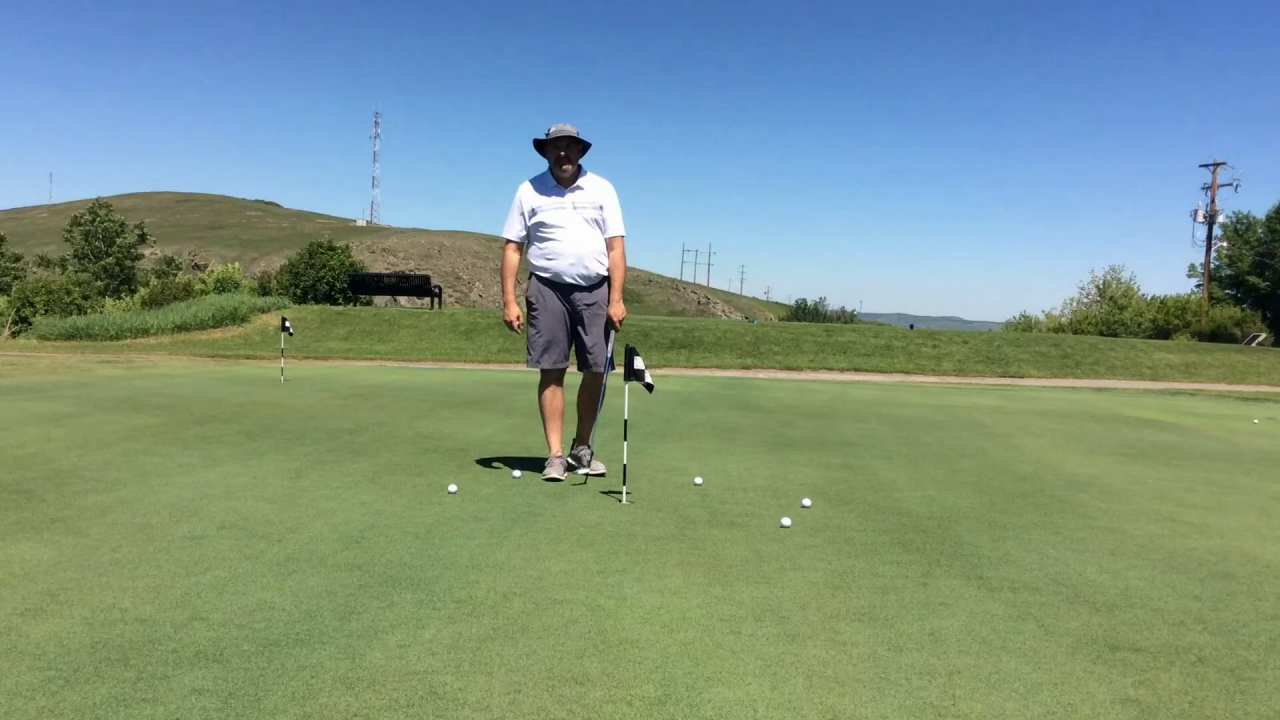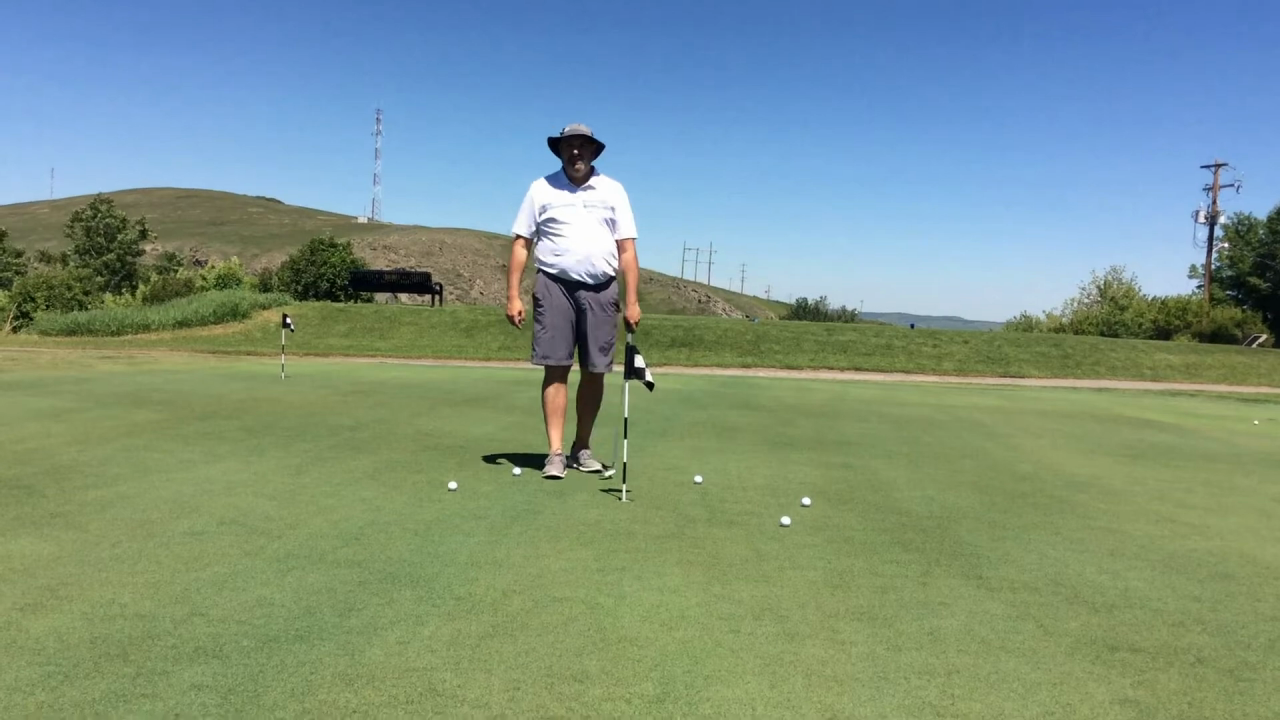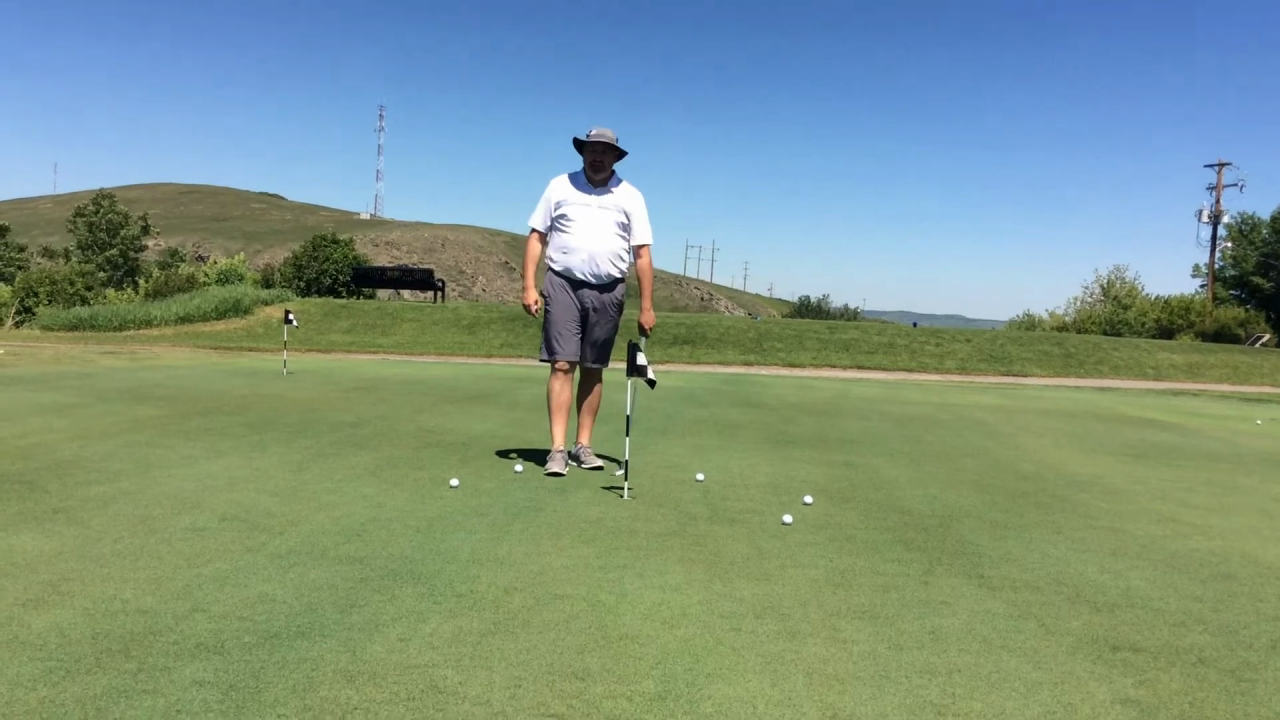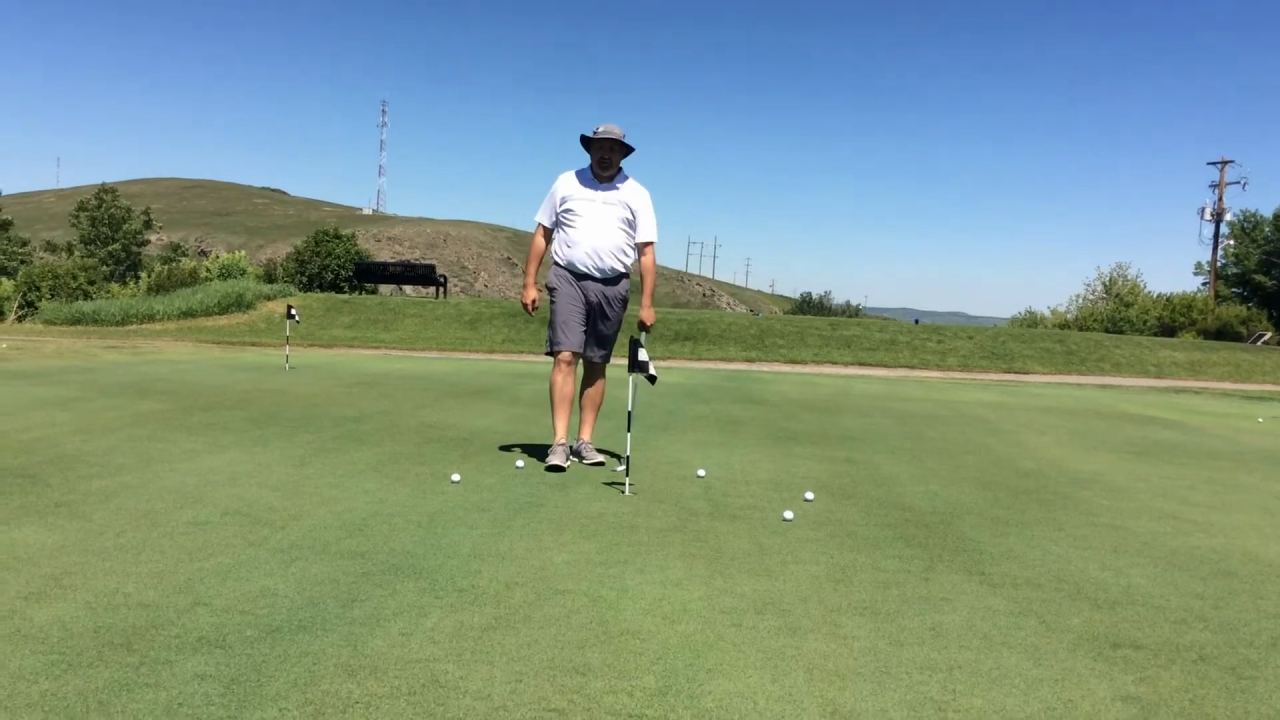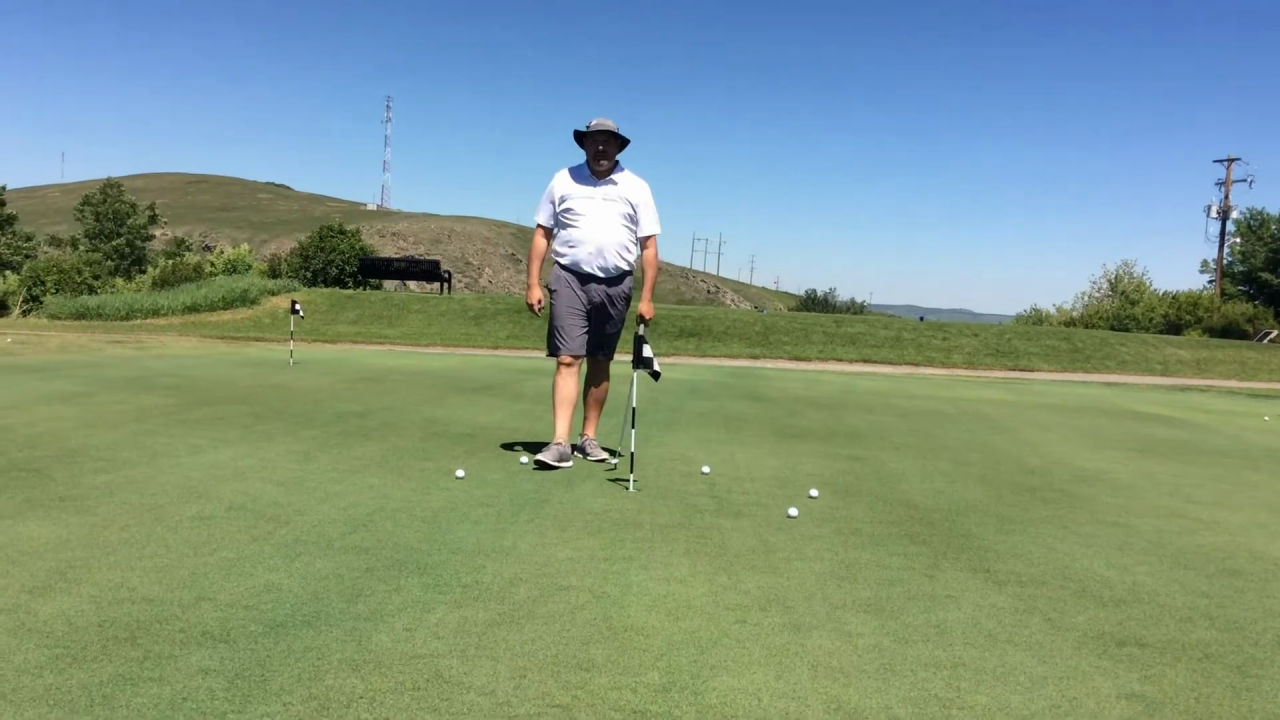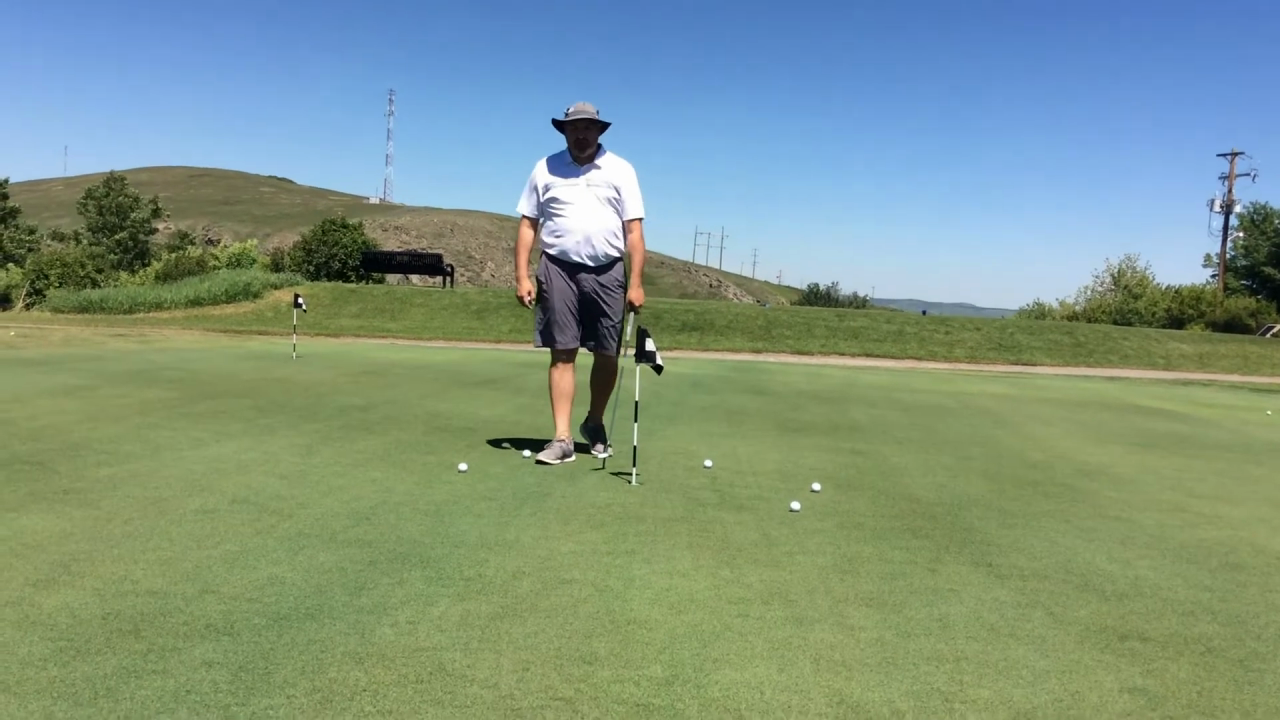
dt=0.4s
person 1, frame 1
left shoulder: (602, 189)
right shoulder: (528, 191)
left elbow: (615, 247)
right elbow: (512, 248)
left wrist: (616, 299)
right wrist: (509, 301)
left hip: (594, 291)
right hip: (548, 290)
left knee: (596, 370)
right knee: (551, 372)
left ankle: (582, 445)
right ankle: (556, 455)
person 1, frame 2
left shoulder: (613, 191)
right shoulder: (541, 189)
left elbow: (626, 248)
right elbow: (521, 244)
left wrist: (632, 300)
right wrist: (513, 296)
left hip: (601, 290)
right hip: (556, 287)
left knee: (595, 372)
right knee: (556, 370)
left ankle: (581, 447)
right ankle: (555, 452)
person 1, frame 3
left shoulder: (630, 197)
right shoulder: (559, 186)
left elbow: (642, 254)
right elbow: (536, 237)
left wrist: (646, 307)
right wrist: (529, 286)
left hip: (607, 292)
right hip: (563, 285)
left knee: (592, 370)
right knee: (562, 365)
left ankle: (582, 445)
right ankle: (558, 448)
person 1, frame 4
left shoulder: (637, 194)
right shoulder: (566, 183)
left elbow: (646, 252)
right elbow: (542, 234)
left wrist: (647, 304)
right wrist: (529, 283)
left hip: (612, 286)
right hip: (569, 279)
left knee: (596, 365)
right knee: (566, 357)
left ankle: (584, 441)
right ankle: (560, 443)
person 1, frame 5
left shoulder: (636, 187)
right shoulder: (563, 181)
left elbow: (648, 245)
right elbow: (542, 234)
left wrist: (647, 297)
right wrist: (533, 283)
left hip: (615, 284)
right hip: (570, 279)
left knee: (600, 363)
right knee: (567, 359)
left ankle: (589, 437)
right ankle: (561, 443)
person 1, frame 6
left shoulder: (621, 170)
right shoulder: (545, 169)
left elbow: (634, 229)
right elbow: (528, 224)
left wrist: (636, 283)
right wrist: (522, 275)
left hip: (607, 273)
right hip: (559, 270)
left knee: (608, 354)
right knee: (562, 354)
left ankle: (595, 421)
right ankle: (562, 439)
